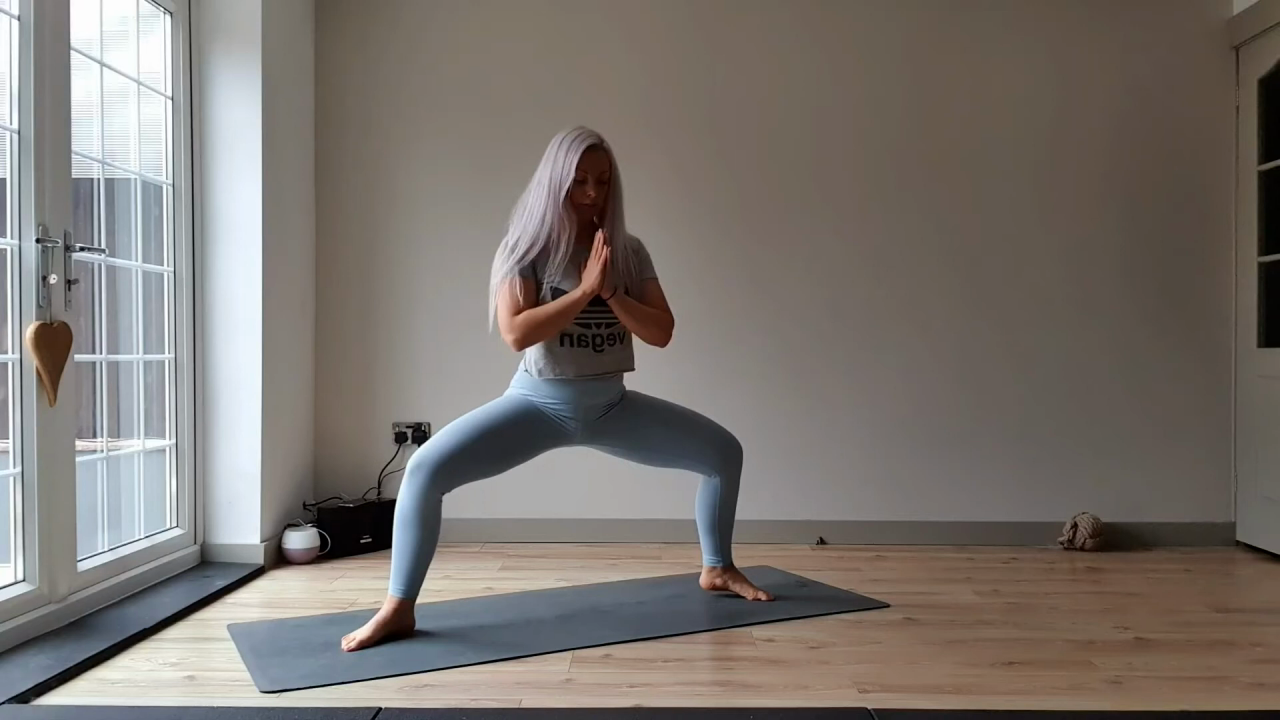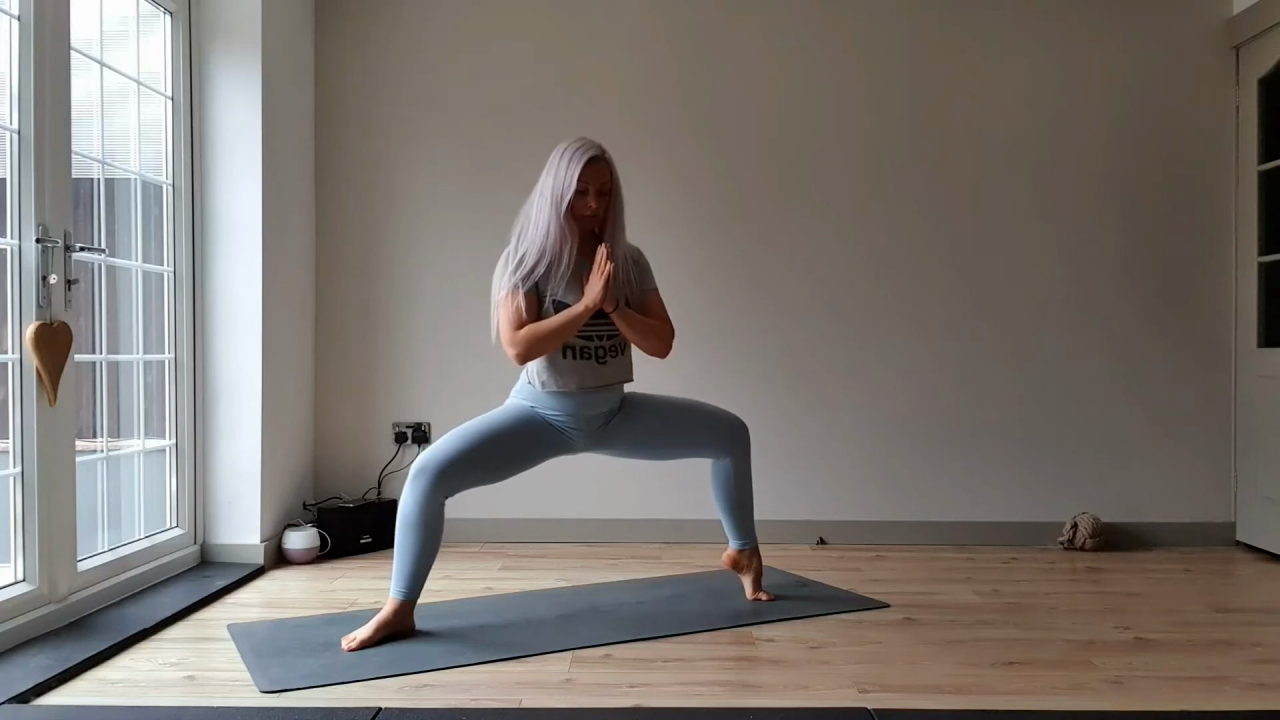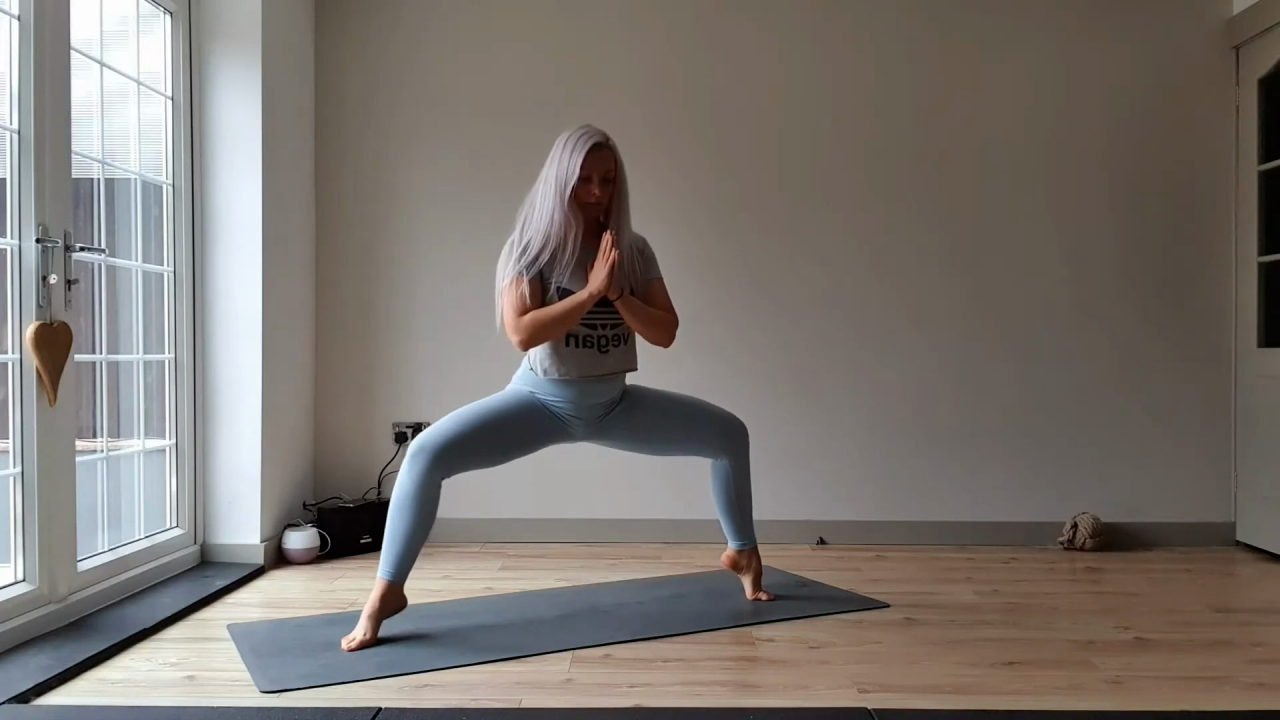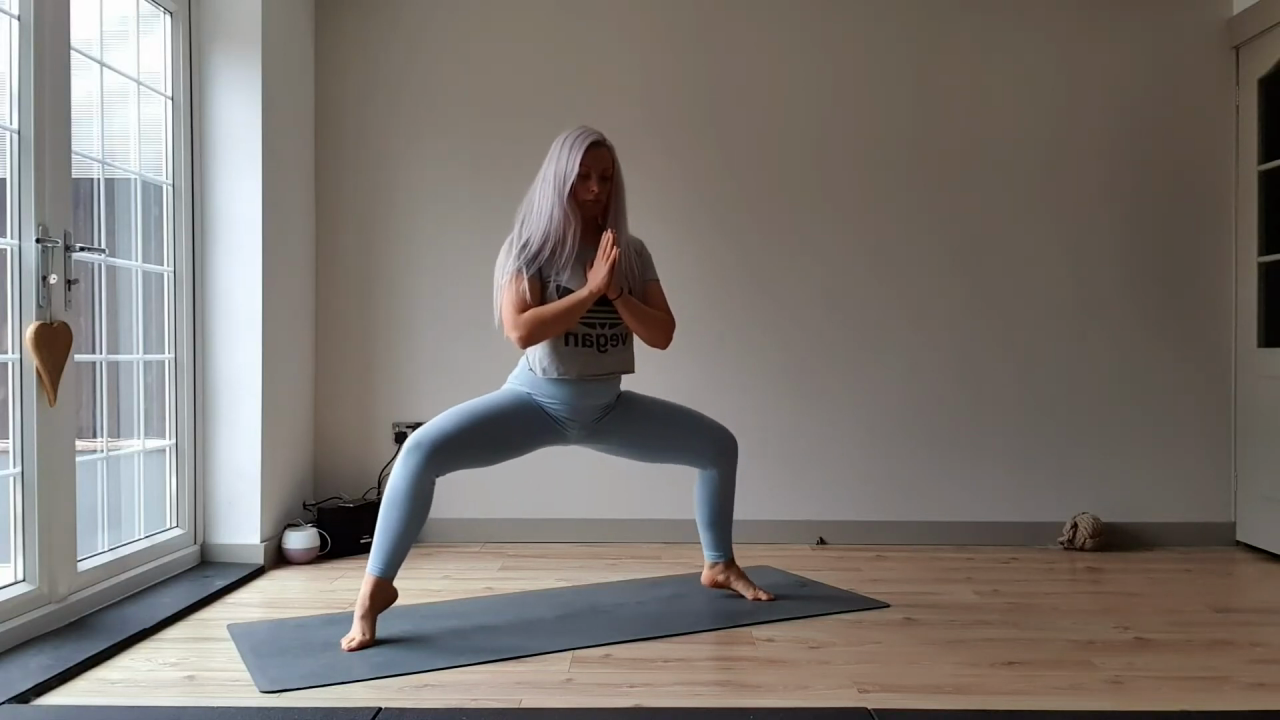
dt=1s
person 1, frame 1
left shoulder: (628, 251)
right shoulder: (527, 247)
left elbow: (662, 332)
right elbow: (516, 333)
left wrist: (613, 293)
right wrist: (585, 290)
left hip: (611, 404)
right hip: (539, 402)
left knee: (724, 451)
right knee: (425, 468)
left ankle: (717, 568)
right ankle: (398, 609)
person 1, frame 2
left shoulder: (629, 261)
right shoulder: (527, 258)
left elbow: (662, 344)
right elbow: (517, 346)
left wrist: (612, 306)
right wrist: (587, 304)
left hip: (613, 411)
right hip: (540, 412)
left knee: (730, 434)
right knee: (429, 472)
left ankle: (742, 552)
right ankle: (398, 610)
person 1, frame 3
left shoulder: (634, 250)
right shoulder: (531, 246)
left elbow: (666, 333)
right elbow: (521, 333)
left wrist: (617, 295)
right wrist: (591, 292)
left hip: (613, 402)
right hip: (542, 399)
left knee: (730, 433)
right knee: (427, 453)
left ankle: (742, 552)
right ankle: (388, 590)
person 1, frame 4
left shoulder: (630, 251)
right shoulder: (529, 245)
left elbow: (662, 334)
right elbow: (520, 330)
left wrist: (617, 294)
right wrist: (590, 290)
left hip: (606, 405)
right hip: (537, 399)
left knee: (719, 445)
right knee: (422, 450)
left ankle: (718, 564)
right ankle: (377, 587)
